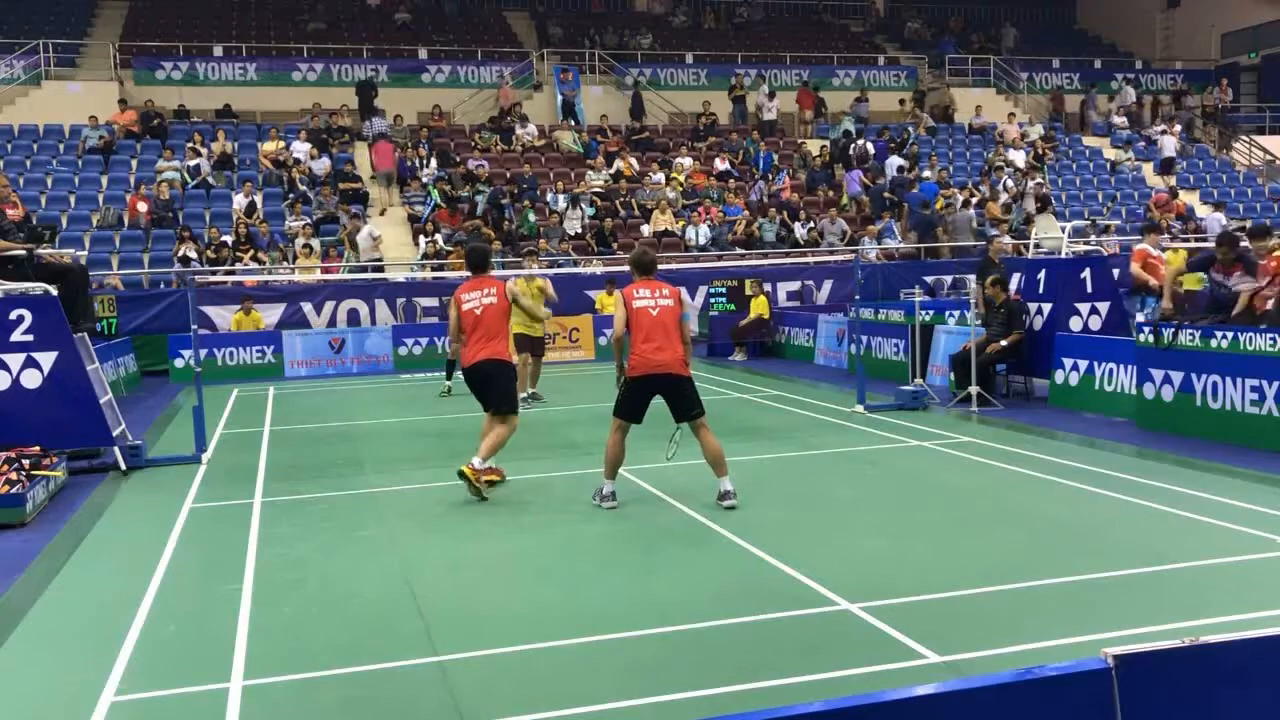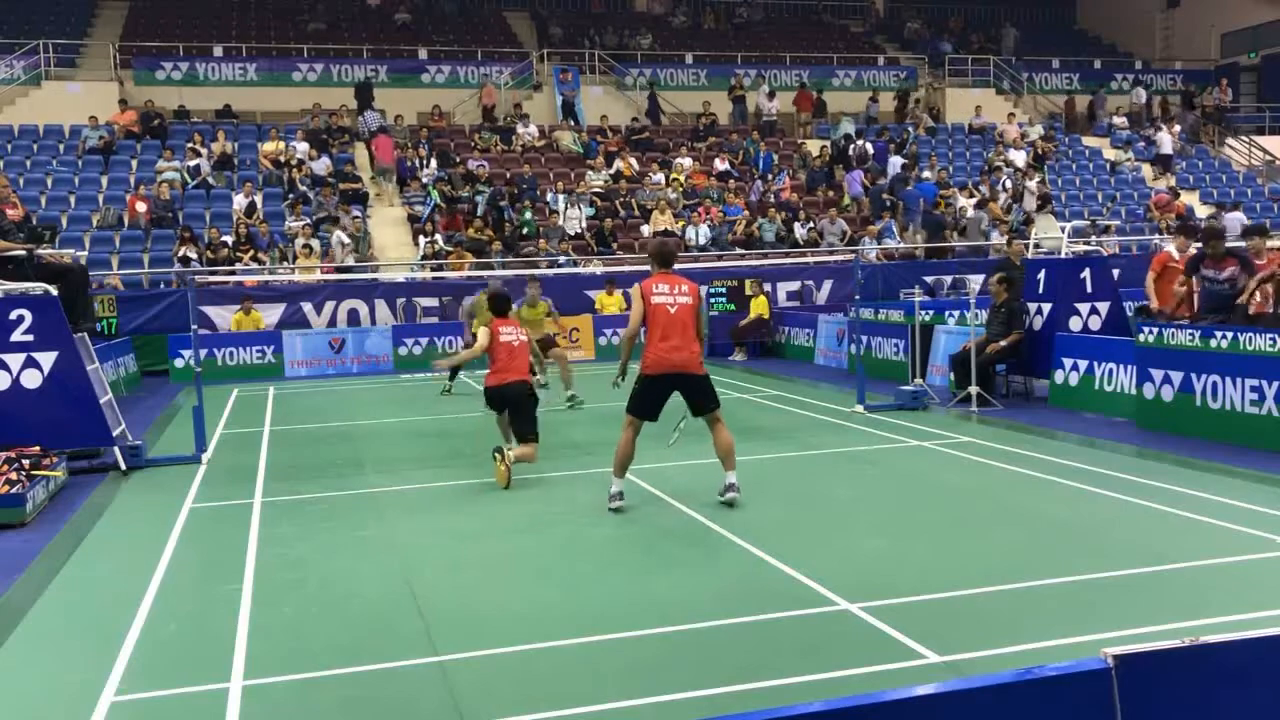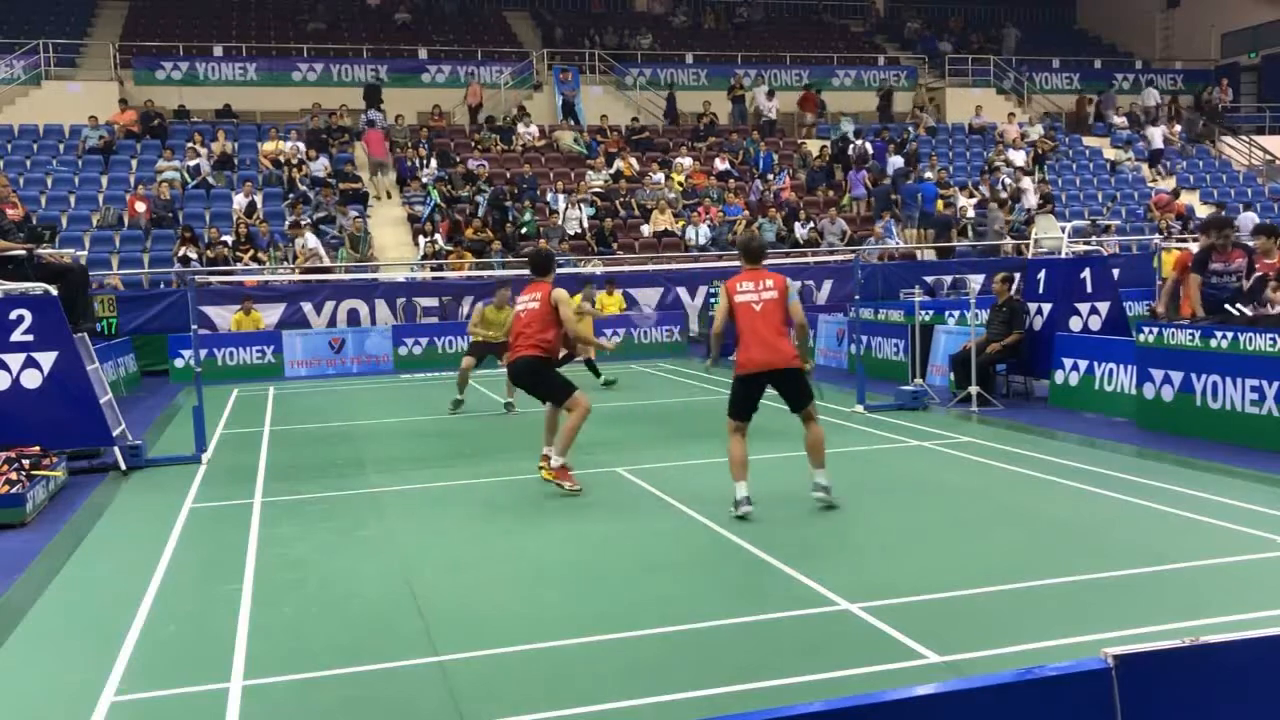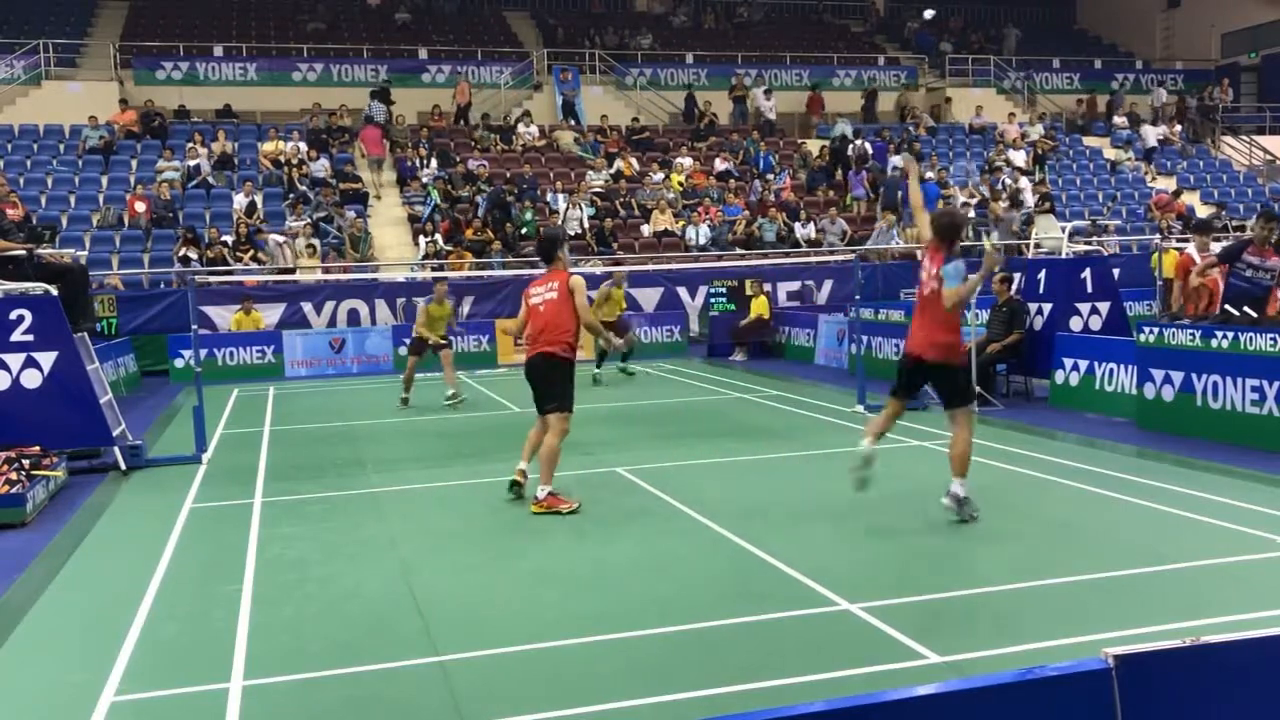
dt=0.5s
person 1, frame 1
left shoulder: (626, 294)
right shoulder: (675, 293)
left elbow: (618, 334)
right elbow: (687, 340)
left wrist: (619, 364)
right wrist: (685, 369)
left hip: (640, 369)
right hip: (675, 368)
left knee: (618, 429)
right knee: (701, 428)
left ankle: (607, 491)
right ankle: (726, 489)
person 1, frame 2
left shoulder: (643, 288)
right shoulder: (692, 288)
left elbow: (633, 329)
left wrist: (622, 366)
left hip: (655, 367)
right hip: (691, 366)
left knee: (630, 427)
right knee: (716, 422)
left ankle: (617, 491)
right ankle: (731, 484)
person 1, frame 3
left shoulder: (730, 287)
right shoulder: (782, 281)
left elbow: (717, 330)
right elbow: (800, 322)
left wrist: (713, 357)
right wrist: (805, 357)
left hip: (748, 366)
right hip: (784, 362)
left knee: (736, 431)
right knee: (810, 419)
left ankle: (741, 496)
right ankle: (820, 484)
person 1, frame 4
left shoulder: (930, 249)
right shoulder: (954, 263)
left elbow: (918, 209)
right elbow: (950, 302)
left wrist: (912, 175)
right wrist: (984, 275)
left hip: (915, 350)
right hip: (945, 352)
left knee: (894, 409)
right knee: (962, 421)
left ankle: (867, 448)
right ankle: (958, 493)
person 2, frame 1
left shoulder: (459, 294)
right shoulder: (506, 287)
left elbow: (454, 337)
right elbow: (539, 316)
right wrist: (546, 311)
left hip: (470, 364)
right hip: (496, 361)
left knee: (492, 413)
right knee: (507, 423)
left ankle: (486, 467)
right ankle: (475, 466)
person 2, frame 2
left shoulder: (487, 329)
right shoulder: (522, 329)
left elbow: (477, 350)
right elbow: (530, 360)
left wrist: (448, 362)
left hip: (494, 389)
right hip: (521, 387)
left knee: (502, 409)
right knee: (528, 451)
left ankle: (508, 449)
right ankle: (508, 454)
person 2, frame 3
left shoulder: (522, 295)
right shoulder: (557, 294)
left elbow: (511, 331)
right elbow: (573, 332)
right wrist: (601, 344)
left hip: (515, 365)
right hip: (535, 362)
left knee: (557, 399)
right knee: (581, 406)
left ankle: (548, 456)
right ankle: (556, 465)
person 2, frame 4
left shoulder: (531, 289)
right shoulder: (573, 281)
left elbow: (516, 332)
right elbow: (586, 319)
left wrist: (519, 334)
right wrist: (610, 340)
left hip: (534, 361)
right hip: (557, 358)
left knee: (545, 420)
right knee: (558, 427)
left ankle: (521, 472)
right ankle: (544, 496)
